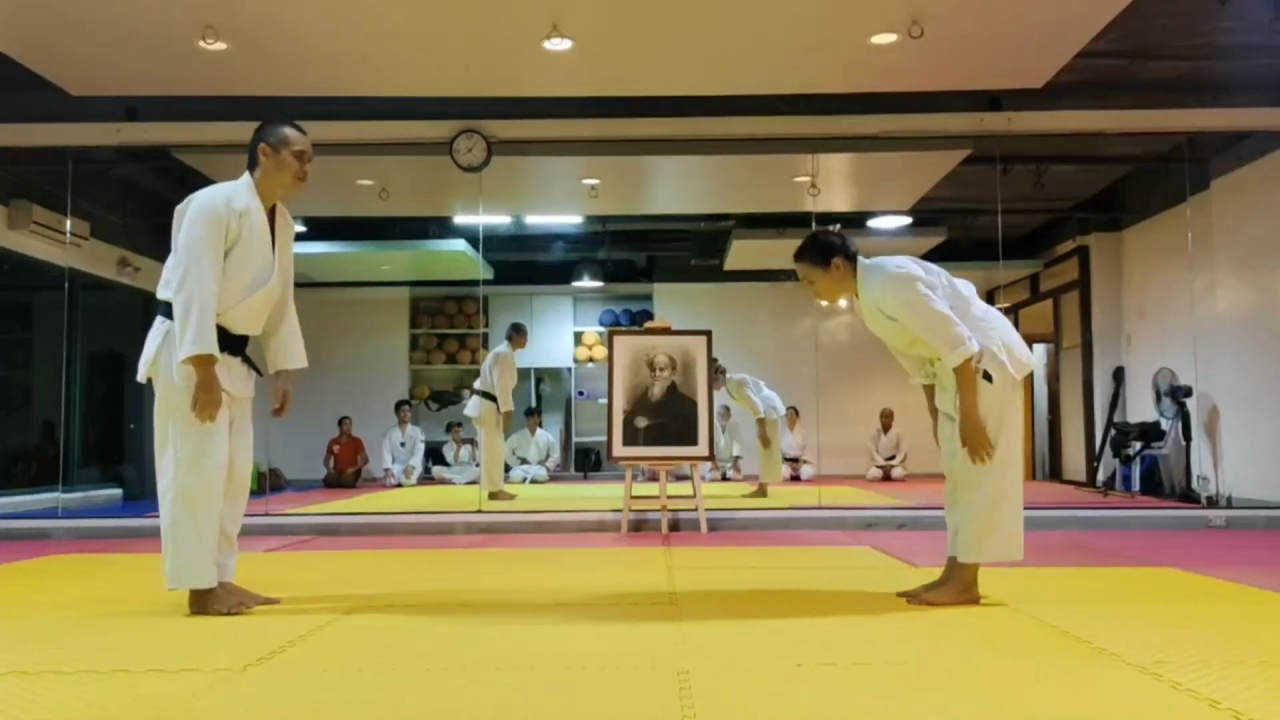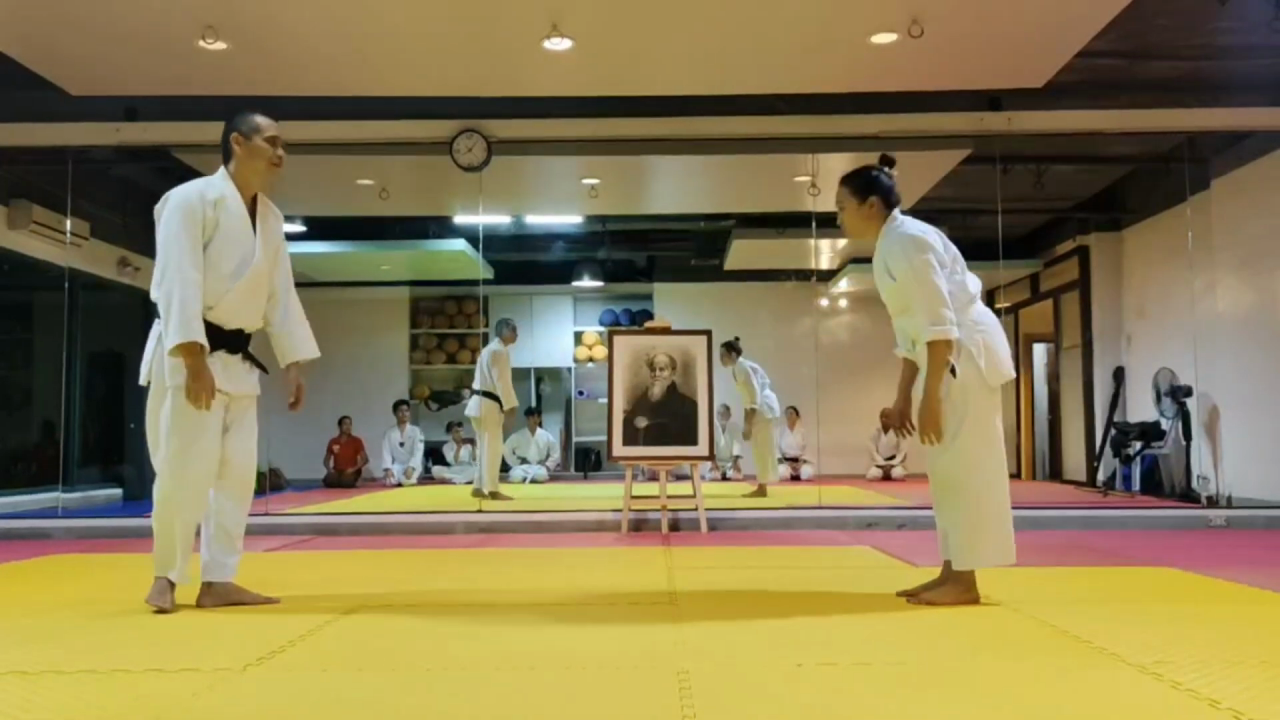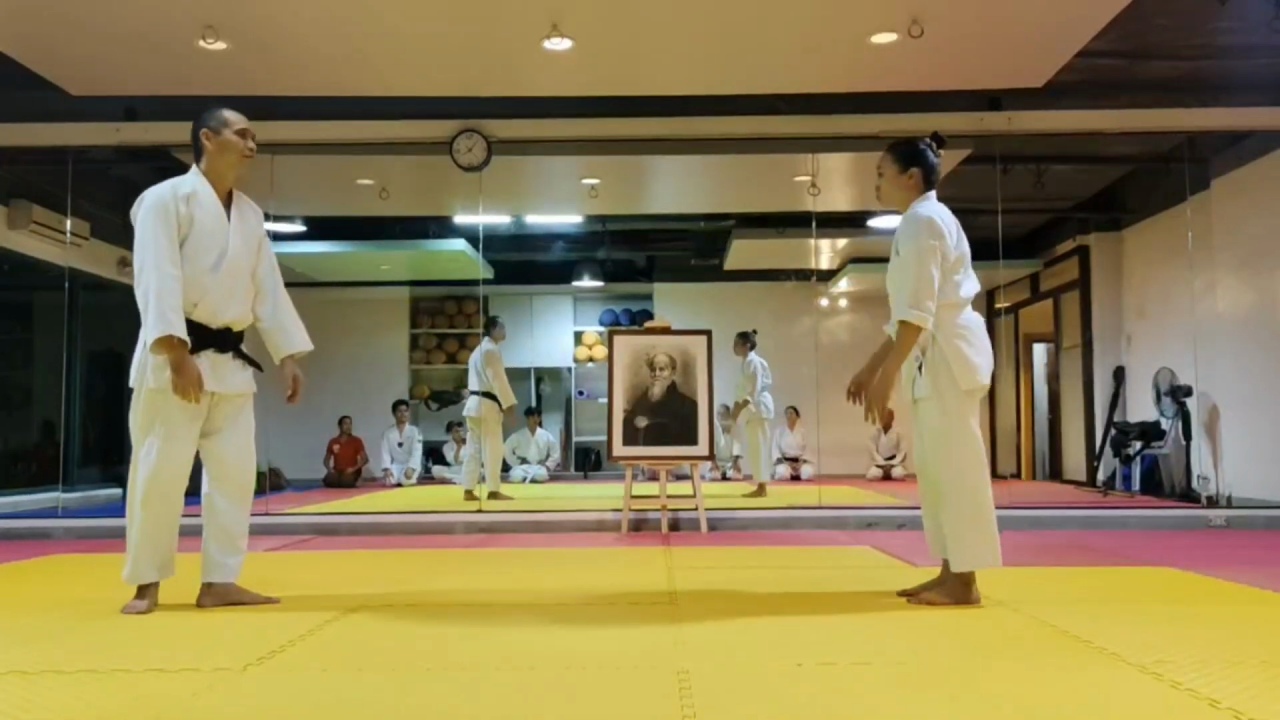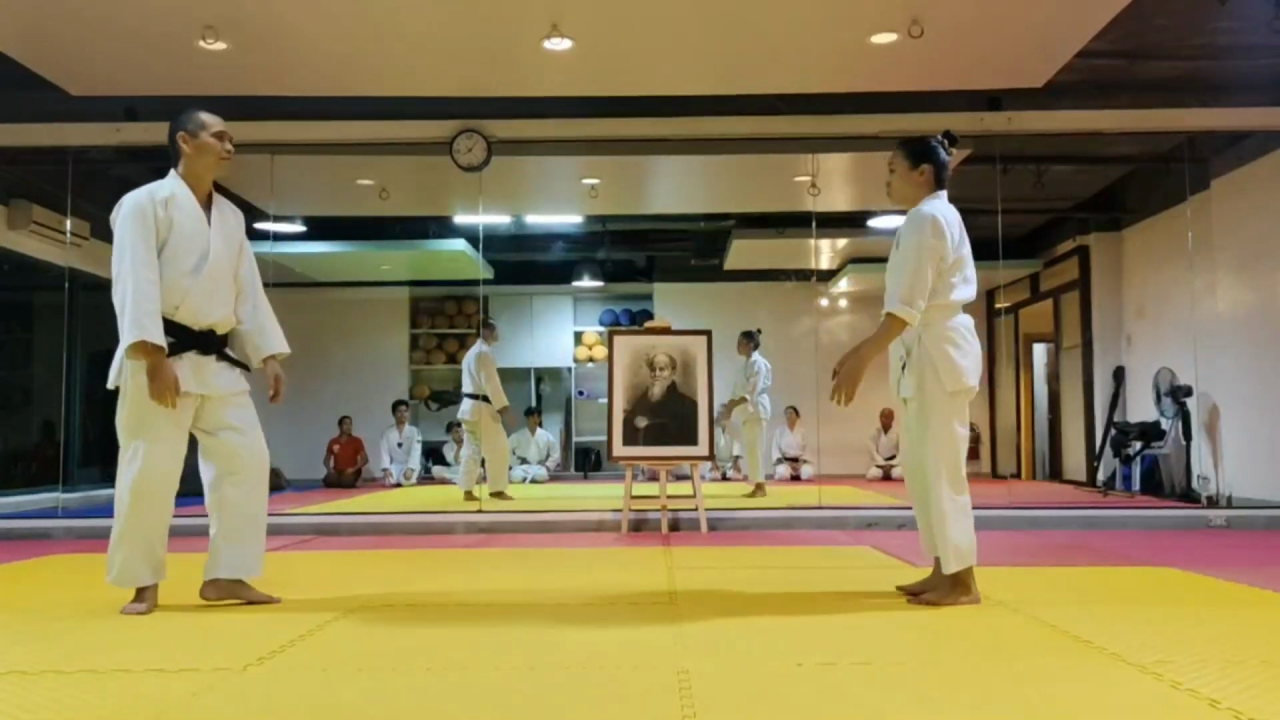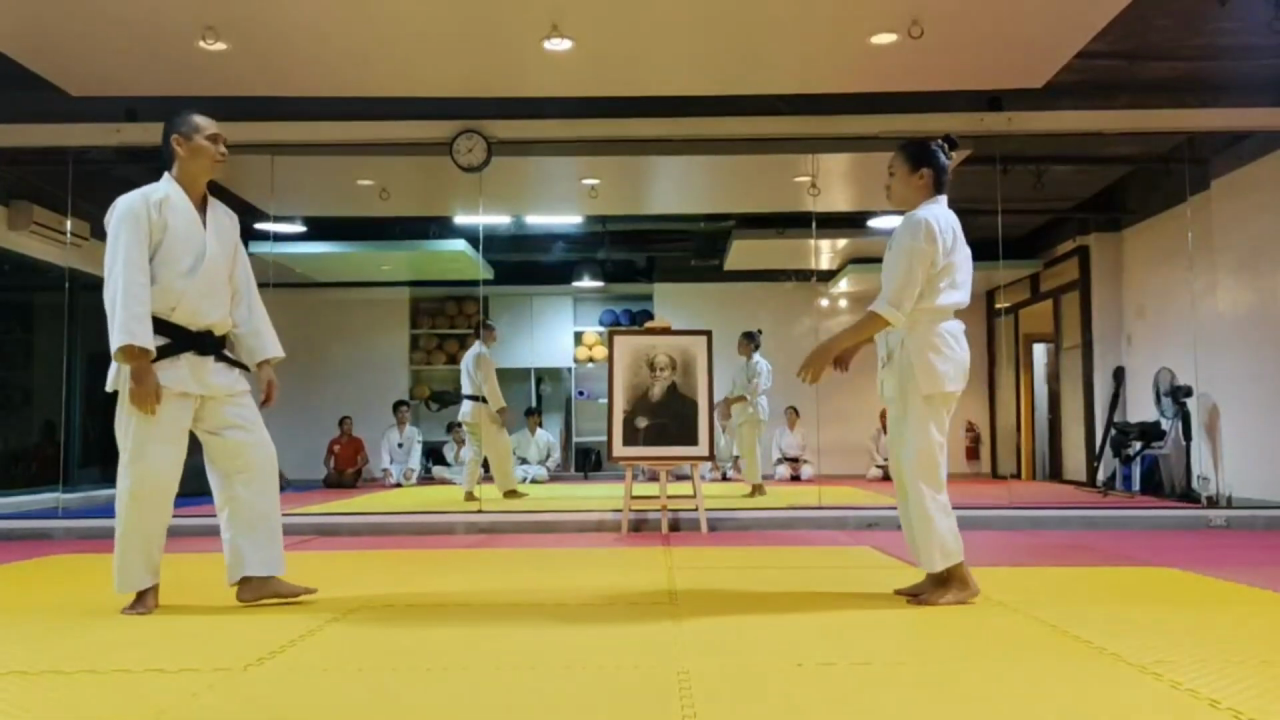
dt=0.2s
person 1, frame 1
left shoulder: (282, 222)
right shoulder: (213, 205)
left elbow: (280, 301)
right elbow: (195, 290)
left wrist: (283, 371)
right wrist: (204, 370)
left hip: (232, 356)
right hip: (188, 354)
left knee: (234, 471)
right knee: (196, 466)
left ankle: (217, 581)
right ankle: (201, 585)
person 1, frame 2
left shoulder: (270, 217)
right shoulder: (190, 199)
left elbow: (281, 293)
right elbow: (179, 282)
left wrist: (294, 363)
right wrist: (194, 358)
left hip: (236, 358)
right hip: (187, 354)
left knee: (236, 470)
right knee: (187, 465)
left ankle: (217, 581)
right ankle: (167, 578)
person 1, frame 3
left shoulder: (250, 213)
right shoulder: (166, 198)
left elbow: (268, 289)
right elbow: (158, 279)
left wrist: (289, 355)
right wrist: (177, 352)
left hip: (230, 359)
right hip: (175, 356)
left knee: (235, 469)
right knee: (161, 469)
left ankle: (218, 581)
right ankle: (147, 583)
person 1, frame 4
left shoulder: (231, 216)
right shoulder: (145, 203)
left elbow: (249, 291)
right elbow: (136, 285)
left wrist: (270, 357)
right wrist: (154, 358)
left hip: (218, 360)
right hip: (165, 357)
left knee: (247, 459)
right knee: (151, 471)
left ankle: (226, 575)
right ankle: (143, 584)
person 1, frame 5
left shoulder: (225, 219)
right shoulder: (138, 206)
left elbow: (244, 294)
right elbow: (126, 288)
left wrist: (264, 360)
right wrist: (138, 362)
left hip: (216, 362)
right hip: (163, 359)
left knee: (253, 458)
right knee: (149, 474)
left ankle: (256, 574)
right ankle: (143, 587)
person 2, frame 1
left shoulder: (889, 280)
right shoulder: (866, 295)
left elbow: (956, 341)
right elbow: (917, 356)
left wrist: (972, 416)
right wrist: (941, 419)
left hip: (986, 355)
right hip: (964, 359)
left knee: (979, 470)
right knee: (961, 471)
left ankle: (965, 583)
right ankle: (955, 575)
person 2, frame 2
left shoulder: (906, 240)
right shoulder: (890, 247)
left elbow: (939, 325)
right elbow: (914, 326)
left wrist: (928, 397)
right wrist: (904, 395)
left hip: (967, 354)
right hip: (952, 357)
left knee: (969, 467)
right knee: (949, 468)
left ankle: (964, 581)
right ankle: (951, 573)
person 2, frame 3
left shoulder: (923, 220)
right shoulder: (924, 221)
left elbow: (918, 311)
right elbow: (909, 309)
left wrist: (886, 375)
right wrist: (875, 366)
left hip: (948, 352)
right hip: (940, 354)
left knee: (955, 465)
right knee: (936, 467)
left ankle: (964, 581)
right ankle: (951, 573)
person 2, frame 4
left shoulder: (926, 218)
right shoulder: (941, 219)
left elbow: (907, 306)
left wrist: (858, 358)
right wrist: (862, 352)
left hip: (937, 353)
right hip: (937, 352)
left knee: (940, 467)
right knee: (926, 466)
left ankle: (962, 581)
right ankle: (944, 573)
person 2, frame 5
left shoulder: (920, 223)
right shoulder: (945, 223)
left elbow: (894, 304)
left wrist: (833, 345)
right wrist: (859, 341)
left hip: (921, 355)
right hip: (937, 351)
left knee: (915, 470)
right knee: (918, 468)
left ankle: (957, 574)
right ankle: (938, 576)
